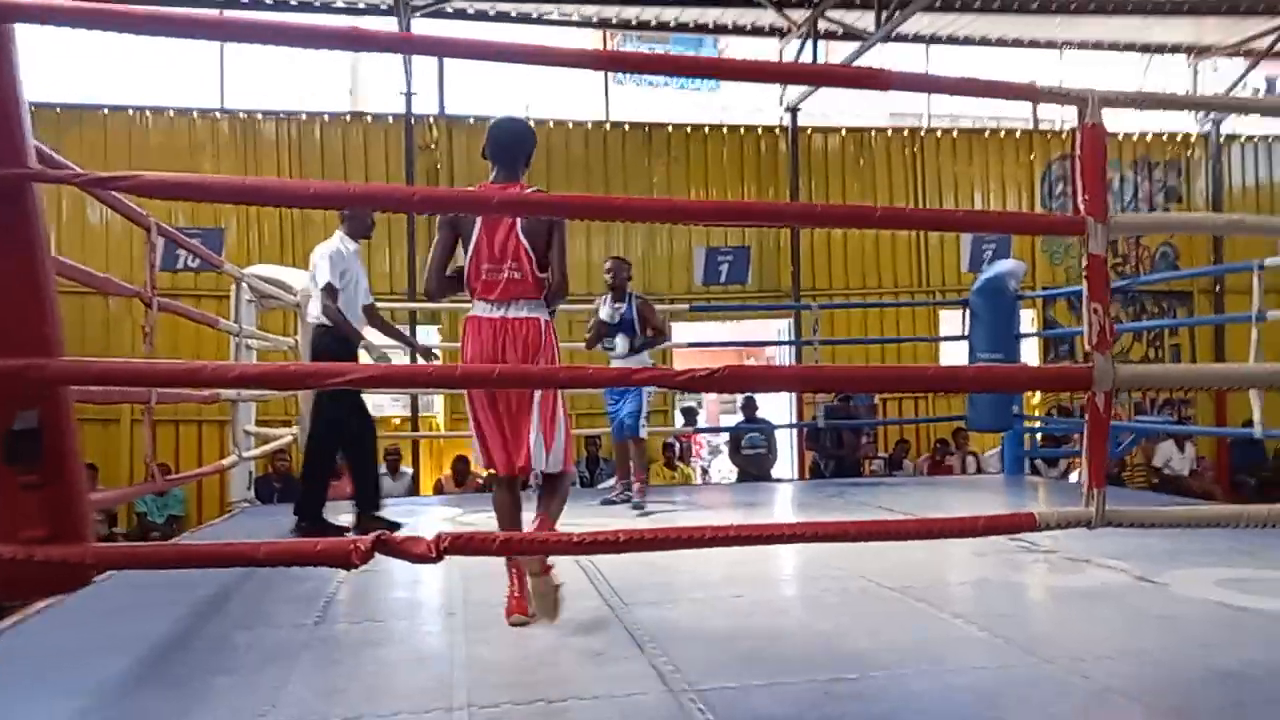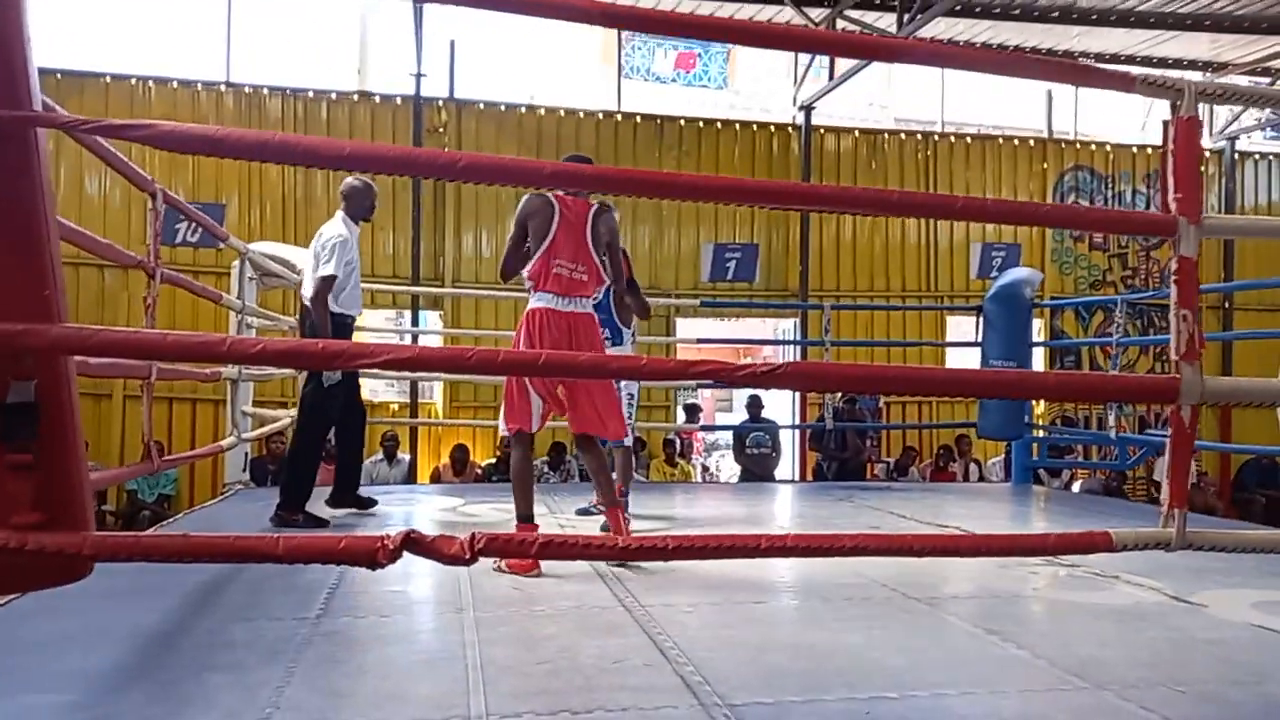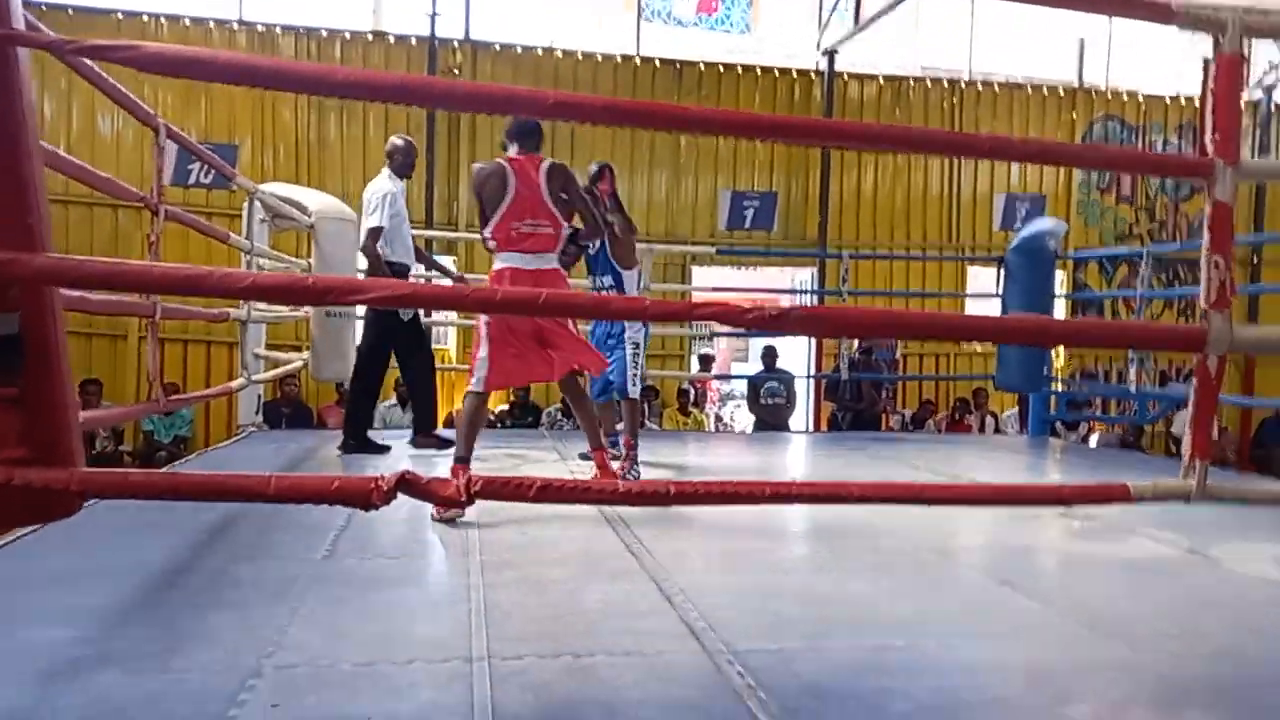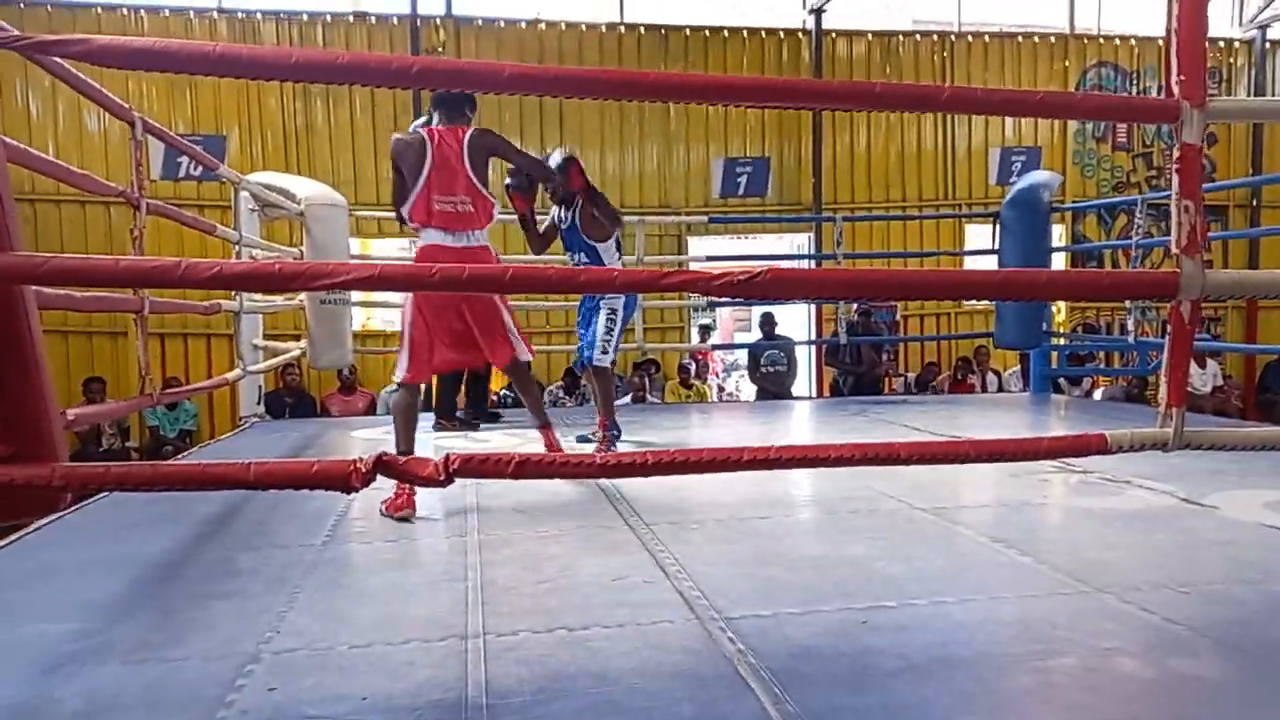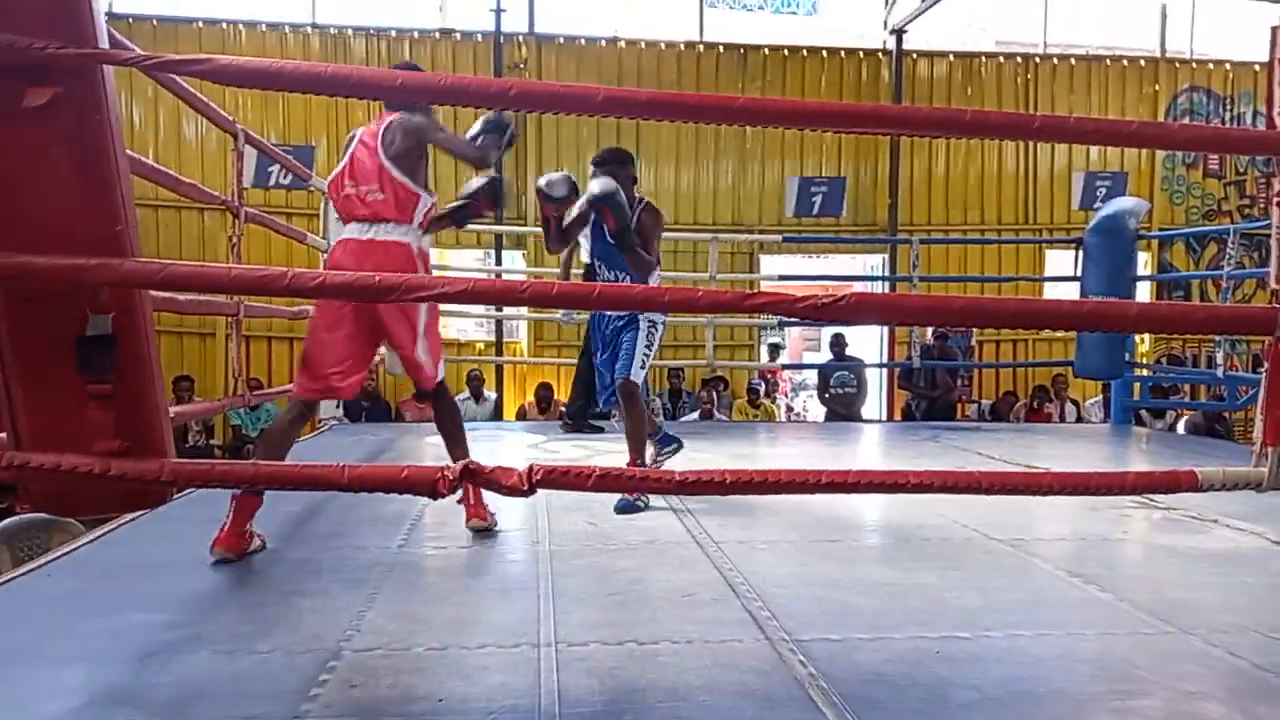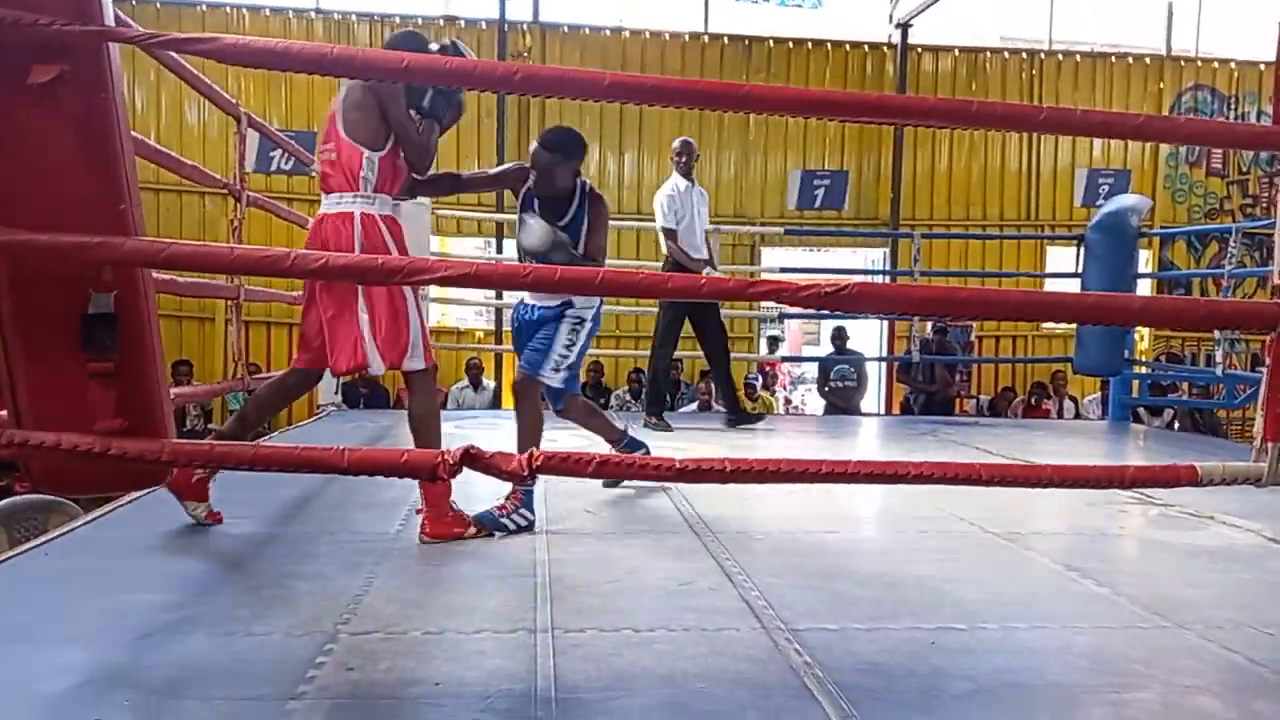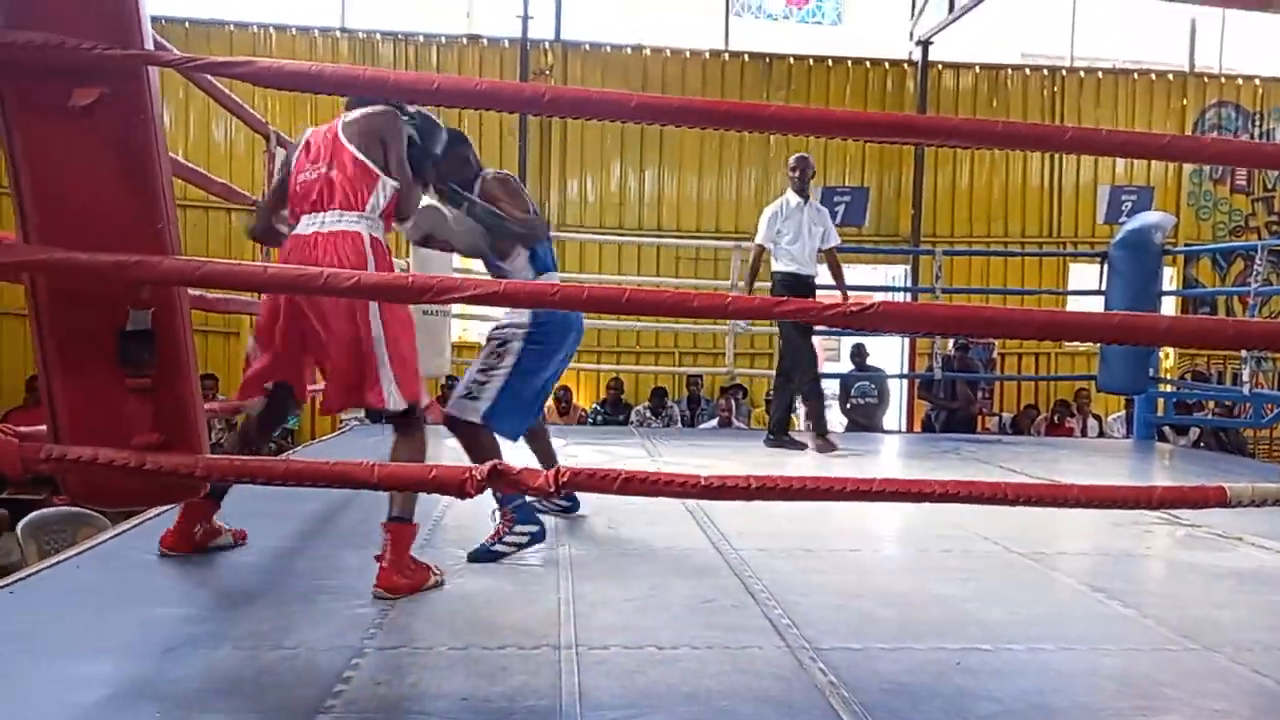
dt=0.7s
person 1, frame 1
left shoulder: (459, 207)
left elbow: (434, 288)
right elbow: (557, 290)
left hip: (480, 335)
right hip: (531, 334)
left knee: (504, 466)
right knee: (551, 466)
left ankle: (518, 588)
right ankle: (536, 555)
person 1, frame 2
left shoulder: (535, 204)
right shoulder: (604, 216)
left elbow: (510, 271)
right elbow: (627, 286)
left hip: (541, 322)
right hip: (584, 326)
left knee: (523, 433)
right knee: (587, 436)
right ankle: (617, 524)
person 1, frame 3
left shoulder: (484, 173)
right shoulder: (558, 173)
left elbow: (489, 240)
right elbow: (595, 229)
right wrist: (571, 251)
left hip: (507, 280)
right hip: (550, 280)
left knee: (480, 384)
right knee: (569, 375)
left ankle: (458, 483)
right ankle: (603, 466)
person 1, frame 4
left shoulder: (404, 144)
right shoulder: (481, 140)
left elbow: (403, 213)
right elbow: (546, 175)
right wrist: (535, 177)
left hip: (431, 260)
right hip: (479, 259)
left knee: (411, 377)
right knee: (512, 357)
left ankle: (404, 487)
right ankle: (550, 442)
person 1, frame 5
left shoulder: (358, 138)
right shoulder: (411, 126)
right elbow: (478, 156)
left wrist: (458, 210)
right wrist: (495, 135)
left hip: (349, 258)
right hip: (398, 261)
left knee: (309, 395)
right knee: (432, 386)
left ankle: (239, 524)
right ankle: (472, 500)
person 1, frame 6
left shoulder: (353, 99)
right shoulder: (381, 83)
left elbow: (400, 172)
right elbow: (417, 161)
right wrist: (437, 114)
left hip: (332, 232)
right hip: (362, 232)
left knee: (306, 370)
right knee: (419, 368)
left ankle: (196, 472)
right ankle: (439, 512)
person 1, frame 7
left shoulder: (311, 141)
right shoulder: (386, 118)
left elbow: (261, 224)
right elbow: (403, 207)
right wrist: (415, 174)
left hip: (300, 254)
right hip: (353, 253)
left knee: (278, 401)
right knee: (405, 413)
left ankle: (193, 523)
right ankle: (397, 560)
person 2, frame 1
left shoulder: (640, 304)
right shoulder: (601, 304)
left elbow: (663, 335)
right elbow: (588, 344)
left wrist: (640, 344)
right wrist: (599, 323)
left knee: (633, 429)
right knee: (619, 434)
left ankle: (639, 487)
right ankle: (623, 487)
person 2, frame 2
left shoulder: (619, 289)
left elbow: (645, 312)
left wrist: (627, 276)
left knee: (619, 437)
left ankle: (621, 506)
right ankle: (603, 497)
person 2, frame 3
left shoulder: (617, 232)
left elbow: (629, 230)
left wrist: (611, 193)
left hip: (628, 322)
right hip: (601, 322)
left knee: (625, 387)
right knee: (599, 389)
left ankle: (630, 458)
right ankle: (611, 442)
person 2, frame 4
left shoulder: (591, 205)
right shoulder: (558, 212)
left elbow: (616, 223)
right elbow: (538, 248)
left wrist: (585, 187)
left hip: (615, 294)
right hip: (592, 295)
left knee: (597, 360)
right knee: (587, 361)
left ankle: (609, 438)
right ankle: (604, 425)
person 2, frame 5
left shoulder: (648, 215)
right shoulder: (590, 205)
left elbow: (645, 273)
right elbow: (556, 245)
left wrist: (620, 231)
right wrist: (550, 207)
left hip: (643, 315)
right hip: (606, 315)
left knee: (627, 386)
right knee: (615, 396)
right ankle: (662, 438)
person 2, frame 6
left shoulder: (593, 204)
right shoulder: (521, 179)
left elbow: (596, 274)
right elbow: (460, 181)
left wrist: (565, 255)
right wrist: (411, 185)
left hip: (575, 307)
right hip: (534, 307)
left knee: (531, 386)
right knee: (560, 395)
left ankle: (521, 501)
right ankle: (628, 446)
person 2, frame 7
left shoulder: (493, 184)
right shoulder: (474, 199)
left elbow: (532, 230)
left wrist: (494, 231)
left hip: (534, 321)
right hip: (554, 319)
left knee: (464, 415)
right knee: (523, 410)
left ankle: (518, 518)
right ankle: (559, 492)
person 3, frame 1
left shoulder: (352, 258)
right shoulder: (329, 252)
left elbow: (371, 314)
right elbow: (328, 305)
left wrist: (412, 344)
right wrist: (361, 340)
left hip: (343, 347)
right hip: (332, 345)
left knee: (327, 435)
right knee: (359, 429)
left ankle: (309, 517)
right ankle: (366, 514)
person 3, frame 2
left shoulder: (345, 234)
right shoulder: (338, 235)
right elbow: (318, 296)
left hip: (338, 330)
right hip: (330, 330)
left knee: (351, 416)
right knee: (316, 421)
left ankle: (345, 489)
right ankle: (289, 507)
person 3, frame 3
left shoulder: (394, 191)
right shoulder: (384, 190)
left elbow: (409, 247)
right elbow: (368, 245)
left wrist: (448, 273)
right wrist: (391, 283)
left hip: (391, 281)
right hip: (388, 281)
left knee: (373, 361)
right knee: (417, 357)
left ankle: (355, 435)
right ankle: (416, 431)
person 3, frame 4
left shoulder: (457, 181)
right shoulder: (454, 183)
right elbow: (452, 232)
left hip: (459, 265)
right hip: (458, 265)
left knee: (465, 337)
right knee: (457, 340)
left ankle: (477, 405)
right ankle: (445, 413)
person 3, frame 5
left shoulder: (621, 201)
right shoulder: (589, 203)
left elbow: (630, 244)
right elbow: (570, 245)
left wrist: (641, 279)
right wrist: (564, 289)
left hip: (616, 277)
right hip: (599, 277)
left knee: (595, 350)
right knee: (619, 346)
left ankle: (575, 416)
right ankle: (630, 413)
person 3, frame 6
left shoulder: (701, 194)
right shoulder: (667, 194)
right elbow: (671, 244)
left wrist: (714, 274)
right wrist: (703, 271)
left hip: (703, 274)
right hip: (678, 271)
left knee: (717, 343)
right knee: (665, 345)
left ankle: (734, 410)
right ankle: (653, 412)
person 3, frame 7
left shoulder: (821, 213)
right shoulder: (775, 211)
left elbow: (830, 257)
right elbow: (757, 256)
left wrist: (844, 296)
right wrist: (746, 298)
left hip: (808, 286)
right hip: (786, 285)
left knee: (792, 361)
right knee: (804, 359)
left ankle: (777, 431)
right ankle: (819, 432)
